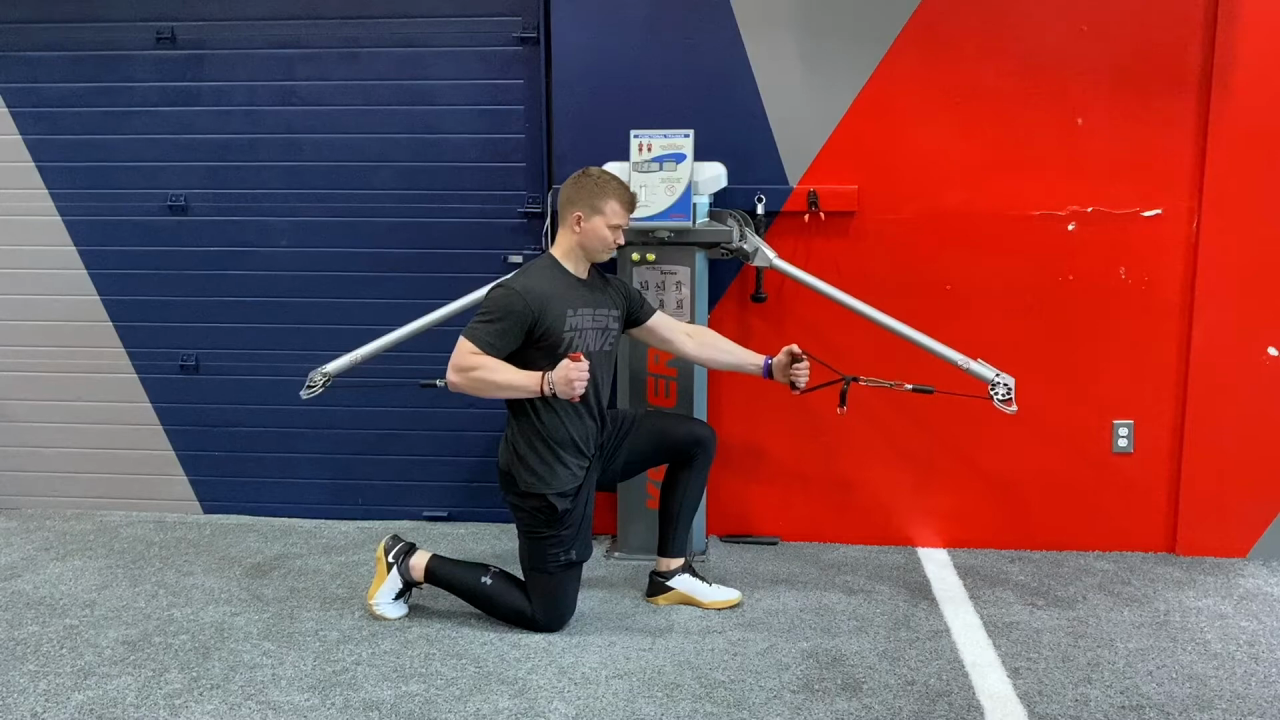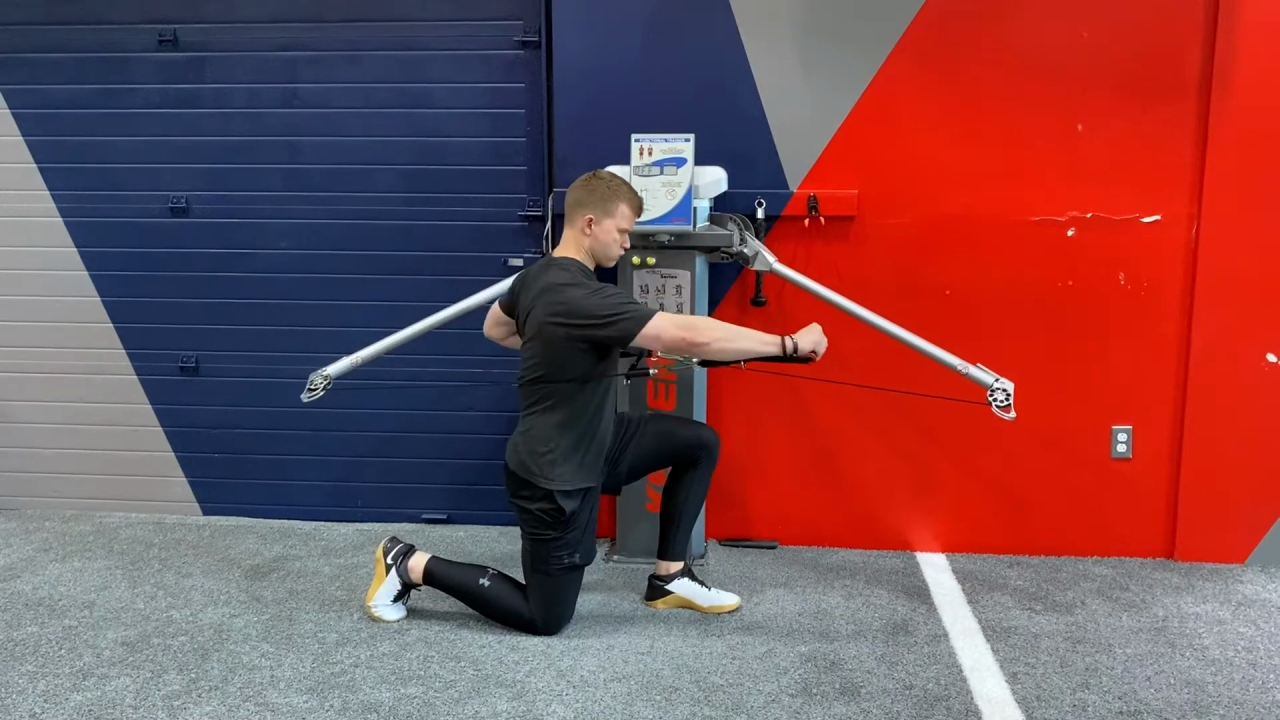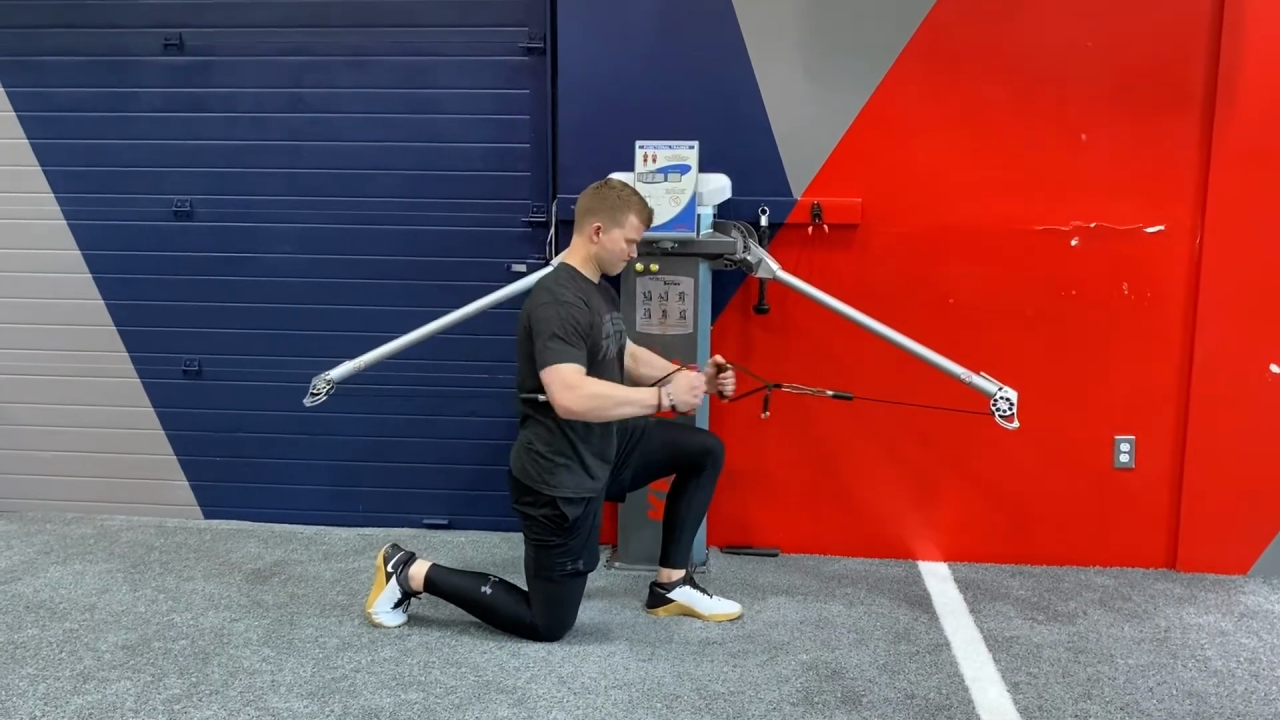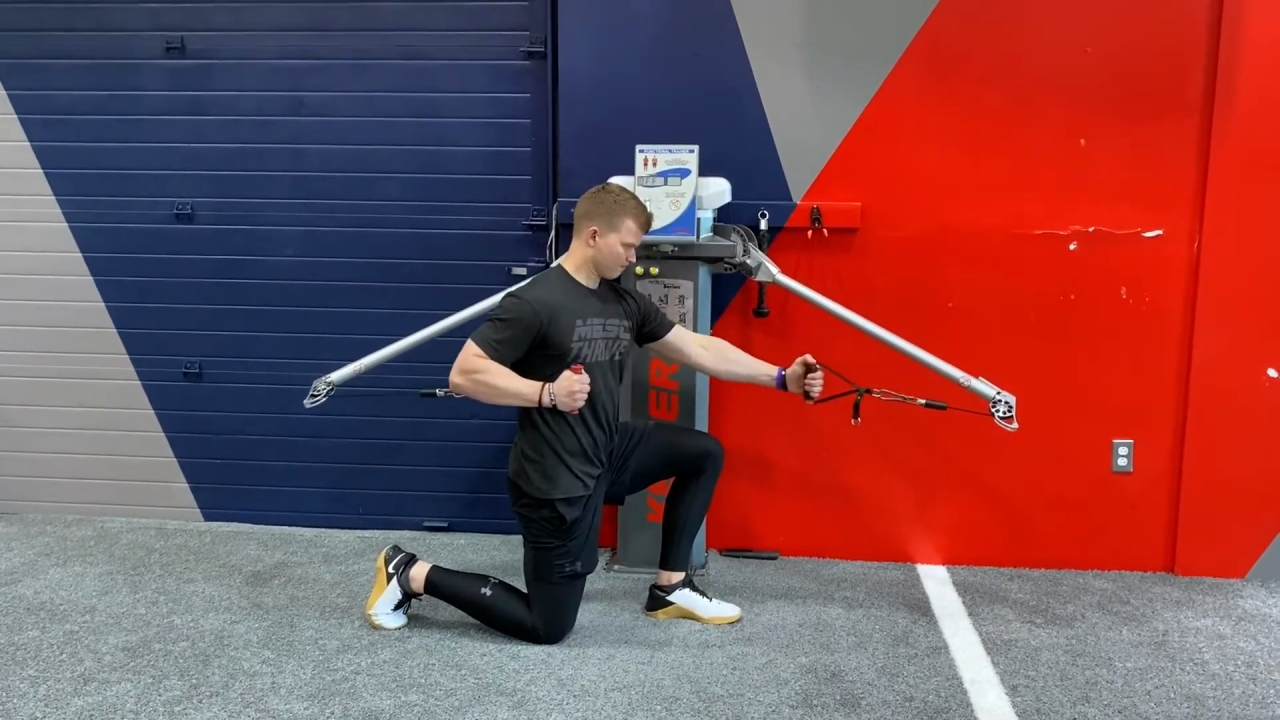
dt=1s
person 1, frame 1
left shoulder: (611, 291)
right shoulder: (523, 293)
left elbow: (683, 337)
right elbow: (460, 371)
left wrist: (768, 366)
right wrist: (547, 382)
left hip: (595, 441)
right hip: (545, 471)
left knee: (696, 439)
right knee: (549, 615)
left ankle: (669, 575)
right ankle: (412, 564)
person 1, frame 2
left shoulder: (539, 275)
right shoulder: (580, 299)
left elbow: (495, 328)
right elbow: (689, 335)
right wrist: (789, 343)
right hip: (553, 474)
left knee: (700, 444)
right knee: (546, 618)
left ankle: (668, 578)
right ankle: (412, 566)
person 1, frame 3
left shoulder: (600, 290)
right shoulder: (558, 302)
left elbow: (624, 357)
right elbow: (571, 399)
left wrist: (696, 378)
right wrist: (666, 395)
left hip: (603, 449)
right hip: (558, 477)
left knee: (704, 450)
right knee: (547, 624)
left ankle: (669, 585)
right ankle: (411, 573)
person 1, frame 4
left shoulder: (624, 301)
right shoulder: (535, 303)
left elbow: (696, 348)
right elbow: (463, 374)
left wrist: (781, 377)
right wrist: (547, 392)
left hip: (607, 452)
right hip: (554, 480)
left knee: (704, 453)
right knee: (548, 626)
left ankle: (669, 589)
right ankle: (412, 575)
